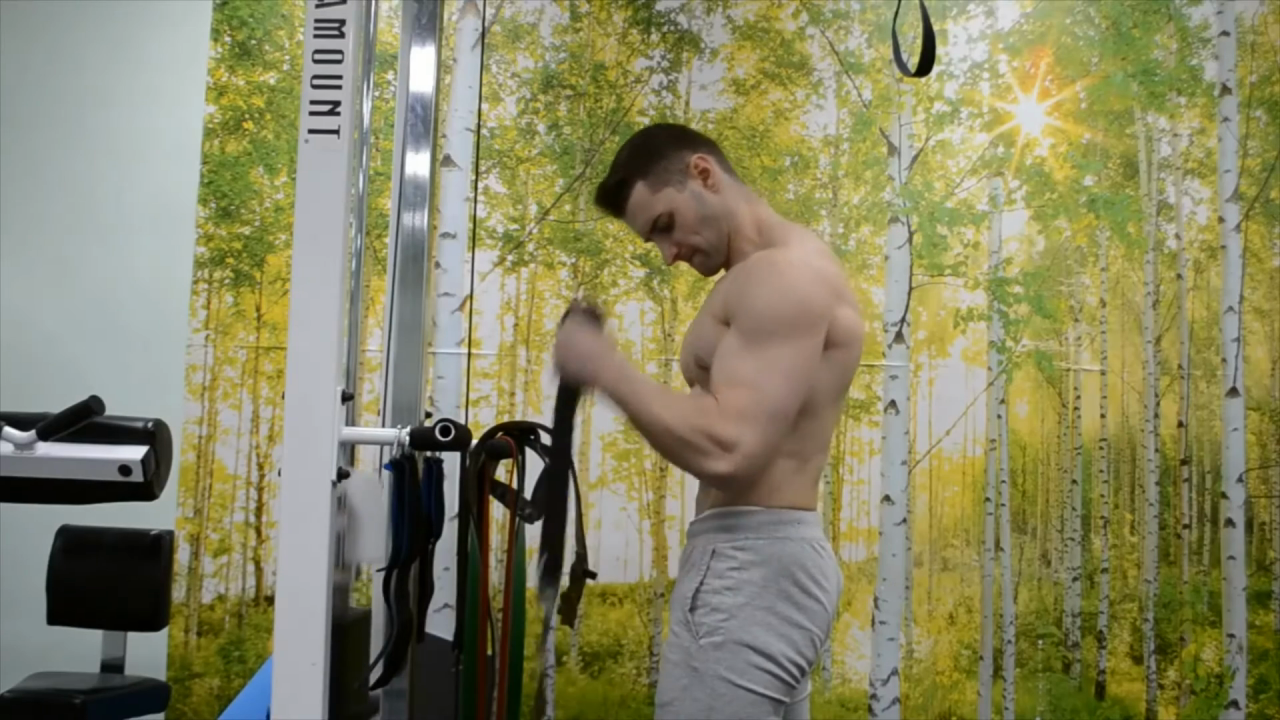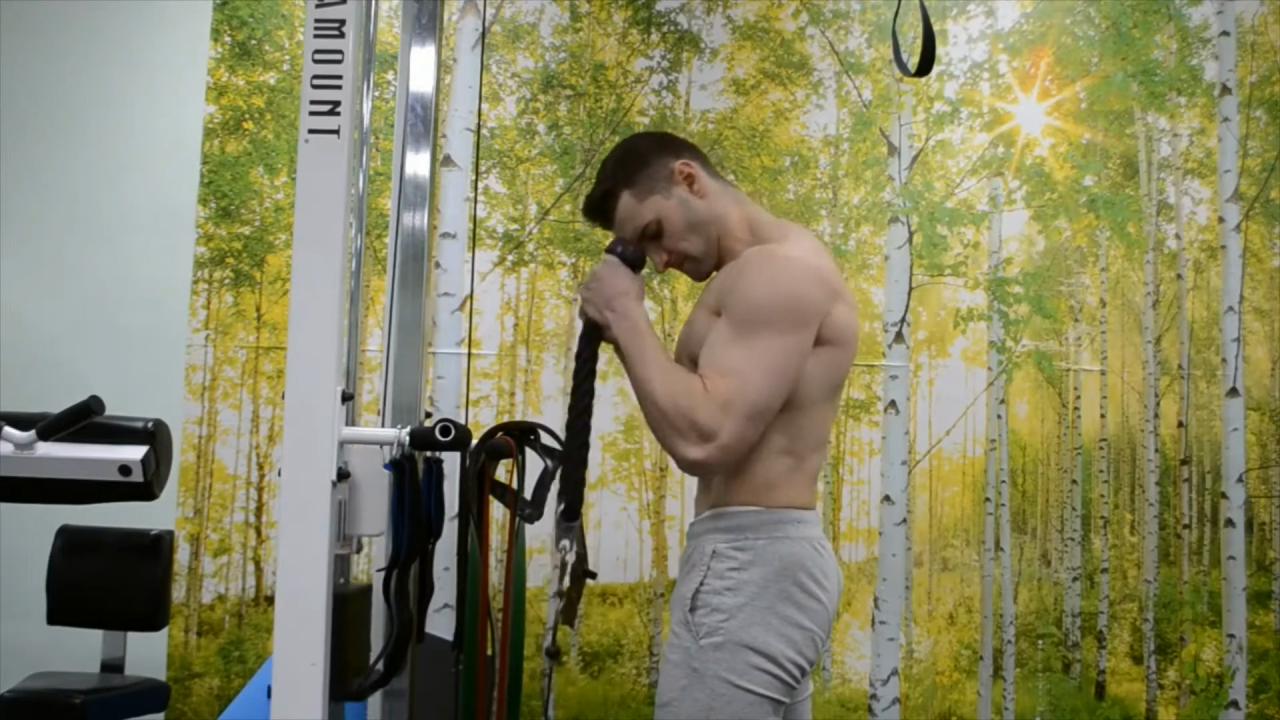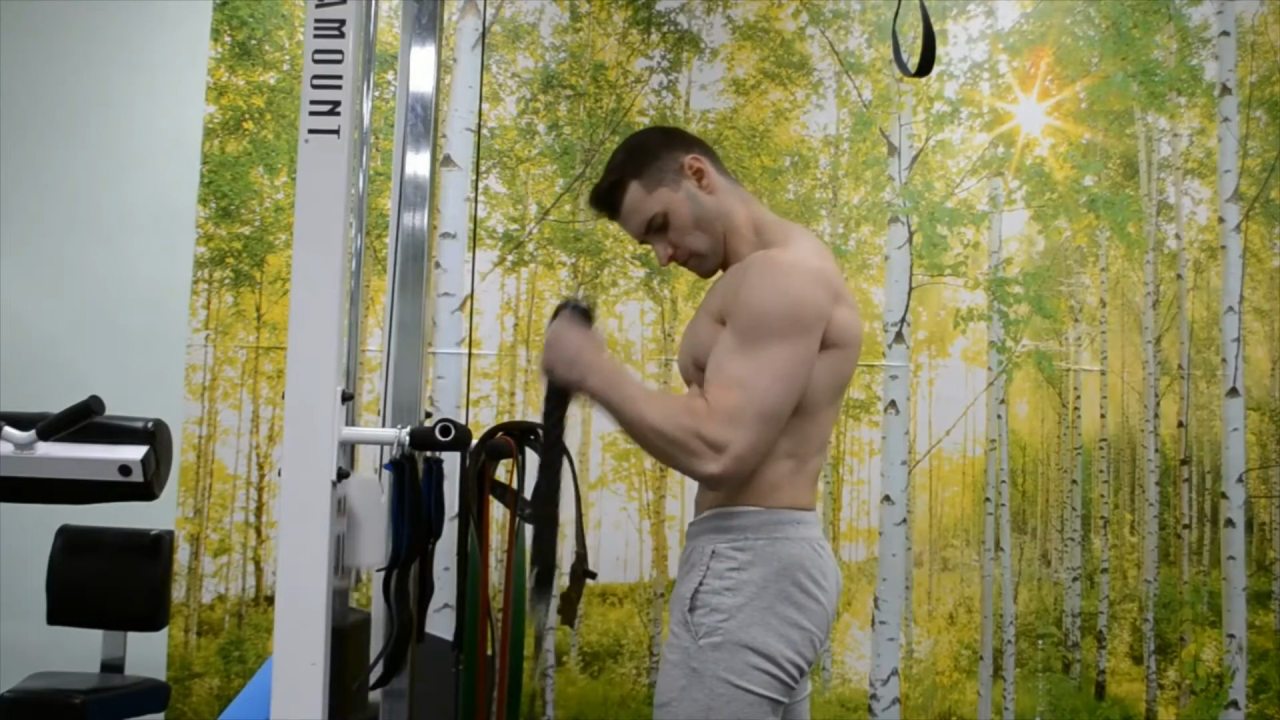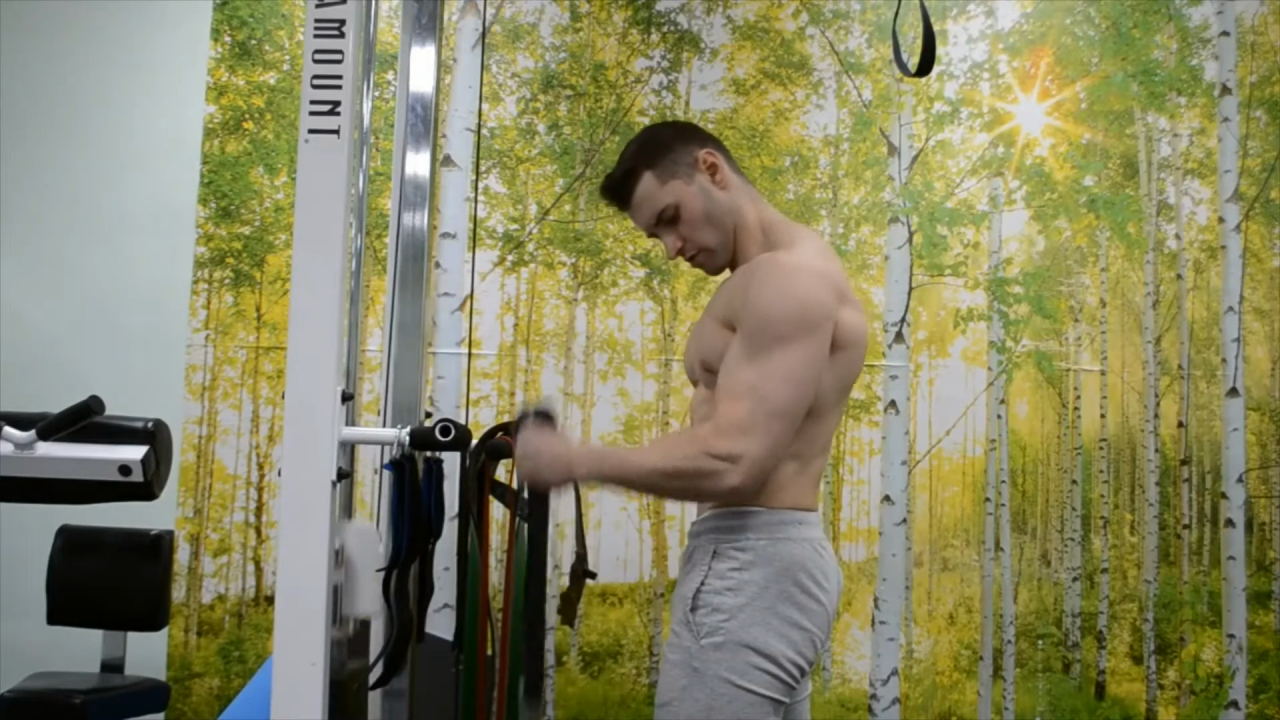
dt=0.2s
person 1, frame 1
left shoulder: (784, 273)
right shoulder: (766, 279)
left elbow: (726, 447)
right elbow: (720, 437)
left wrist: (607, 367)
right wrist: (615, 374)
left hip: (751, 565)
right hip: (760, 561)
person 1, frame 2
left shoulder: (779, 269)
right shoulder: (763, 275)
left elbow: (705, 438)
right elbow: (707, 438)
left wrist: (626, 319)
right wrist: (627, 328)
left hip: (750, 564)
right hip: (761, 558)
person 1, frame 3
left shoulder: (782, 273)
right shoulder: (765, 279)
left elbow: (717, 449)
right elbow: (714, 437)
left wrist: (595, 372)
right wrist: (607, 375)
left hip: (748, 566)
right hip: (762, 559)
person 1, frame 4
left shoulder: (789, 277)
right shoulder: (770, 281)
left elbow: (731, 460)
right elbow: (725, 445)
left wrist: (577, 458)
right wrist: (593, 460)
left hip: (751, 565)
right hip: (763, 561)
